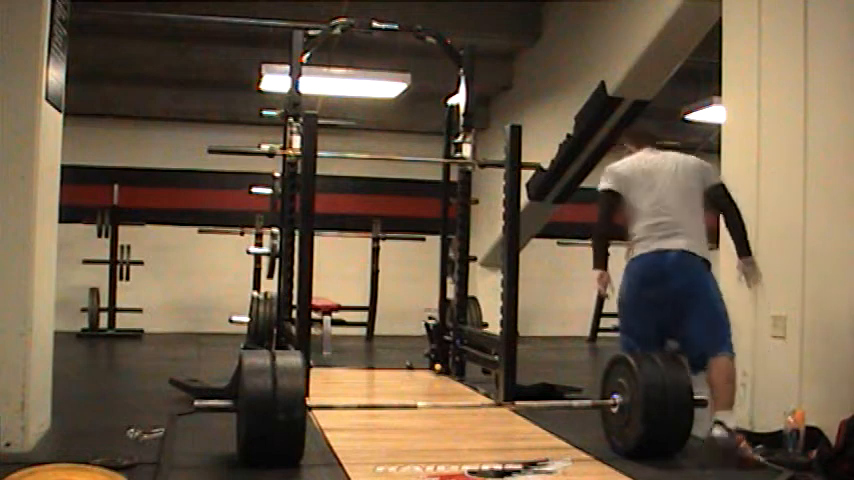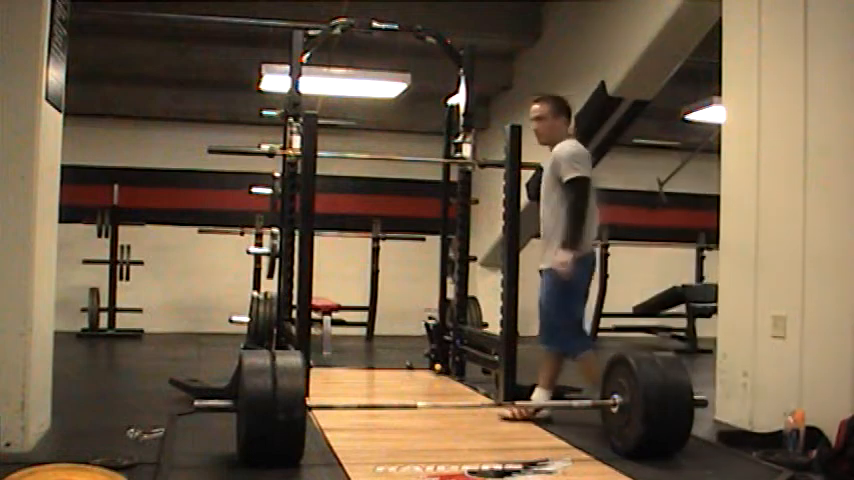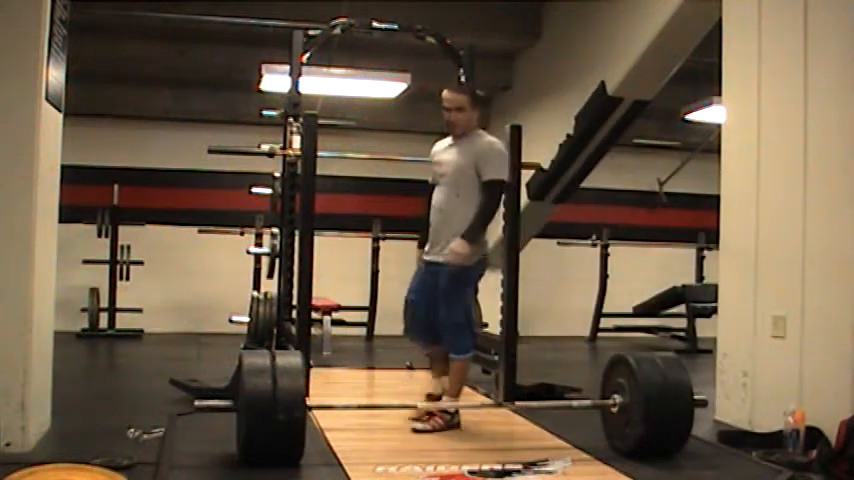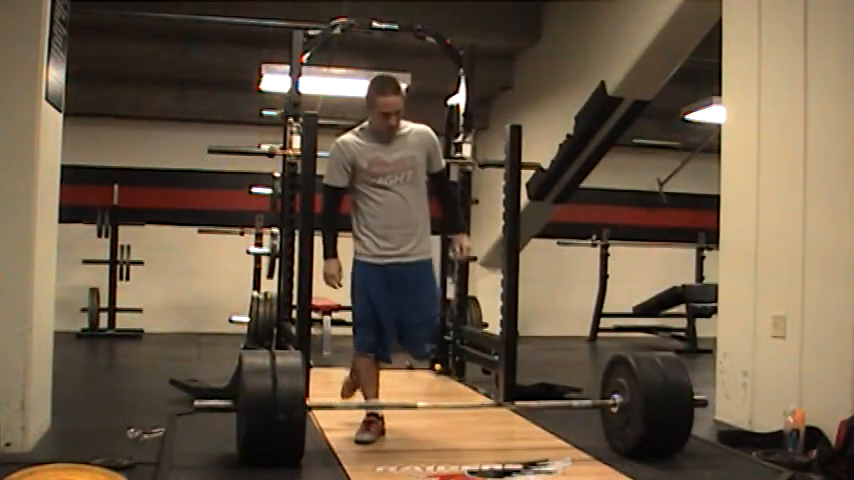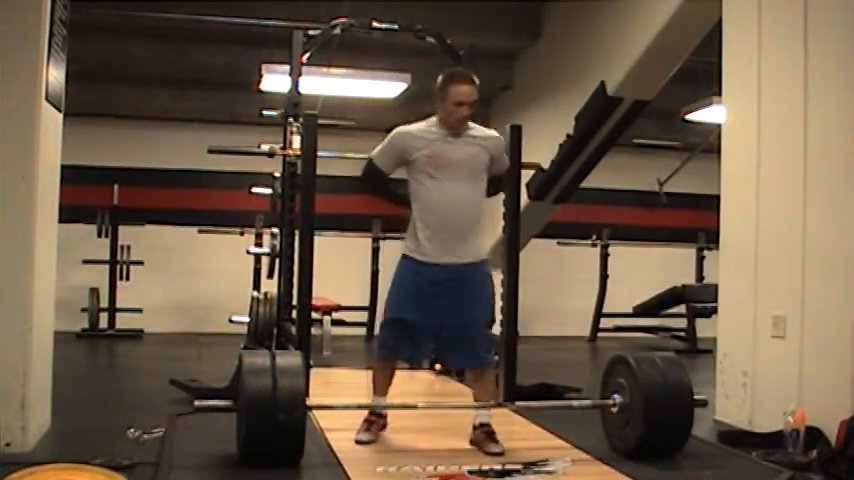
dt=1s
person 1, frame 1
left shoulder: (619, 169)
right shoulder: (695, 164)
left elbow: (603, 217)
right elbow: (729, 209)
left wrist: (600, 266)
right wrist: (745, 257)
left hip: (644, 261)
right hip: (690, 260)
left knee: (637, 348)
right knee: (715, 344)
right ankle: (724, 424)
person 1, frame 2
left shoulder: (567, 151)
right shoulder: (563, 154)
left elbow: (578, 201)
left wrist: (568, 249)
left hip: (568, 260)
right hip: (560, 259)
left knee: (567, 335)
right knee: (553, 334)
right ankle: (540, 401)
person 1, frame 3
left shoulder: (488, 149)
right shoulder: (439, 149)
left elbow: (491, 200)
left wrist: (467, 239)
right wrist: (423, 244)
left hip: (462, 256)
right hip: (434, 255)
left knee: (455, 329)
right knee: (417, 321)
left ankle: (449, 408)
right ankle: (440, 386)
person 1, frame 4
left shoulder: (423, 137)
right shoulder: (347, 147)
left elbow: (443, 187)
right elbow: (331, 204)
left wrist: (458, 231)
right wrist: (329, 256)
left hip: (418, 257)
right hip: (371, 260)
left knee: (421, 333)
right knee: (368, 337)
left ankle: (360, 371)
right ankle: (373, 414)
person 1, frame 5
left shoulder: (491, 142)
right shoulder: (408, 137)
left elbow: (500, 181)
right elbow: (371, 175)
right wrist: (408, 199)
left hip: (471, 263)
right hip: (420, 260)
left knee: (478, 346)
right knee: (392, 338)
left ankle: (482, 424)
right ankle: (377, 413)
